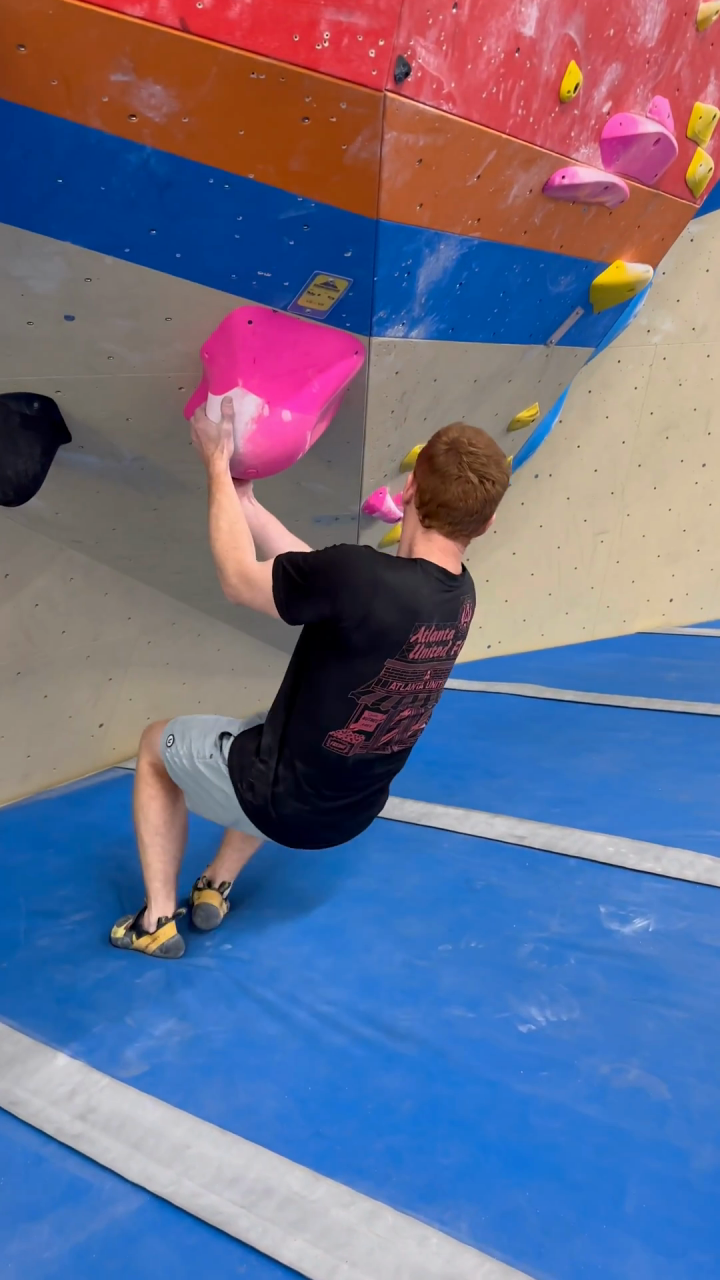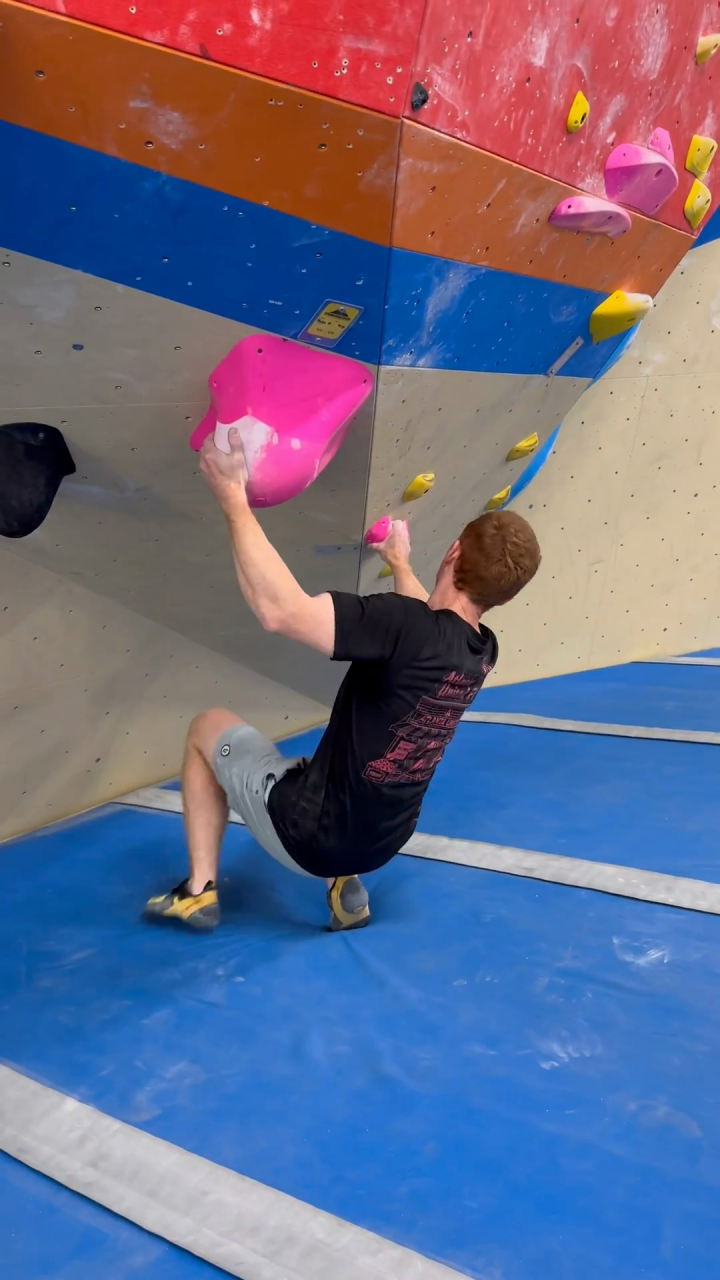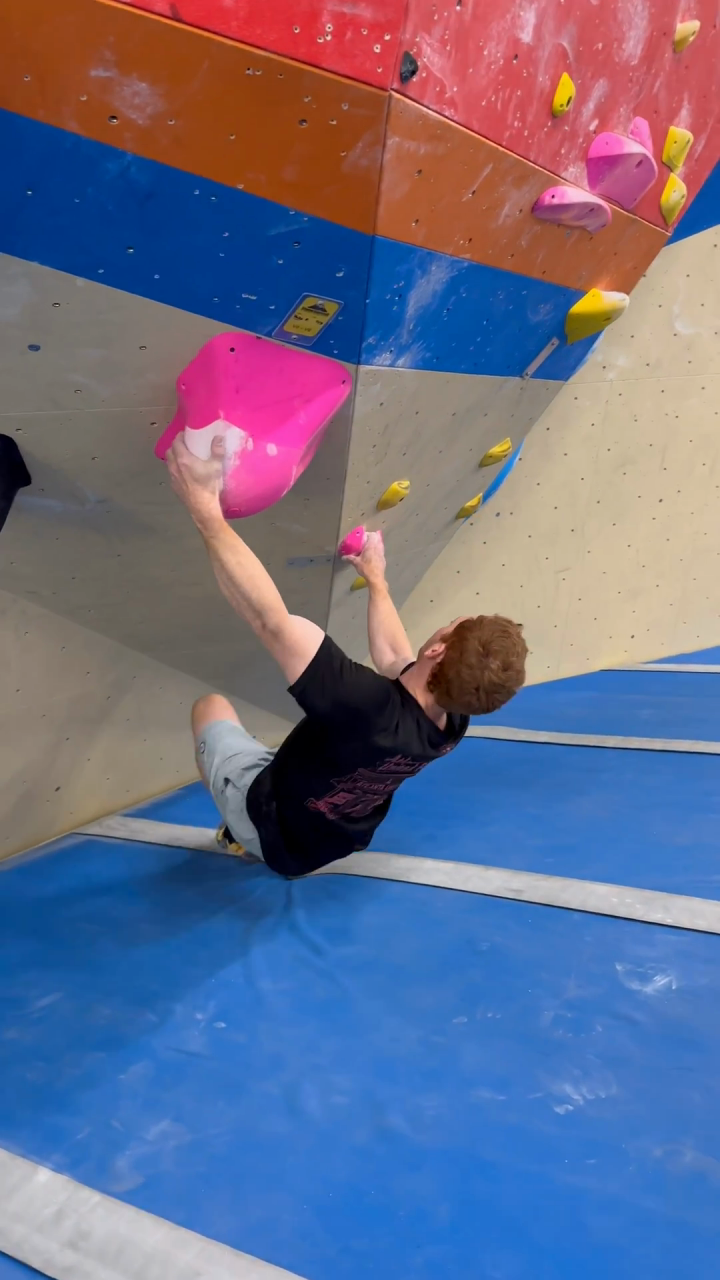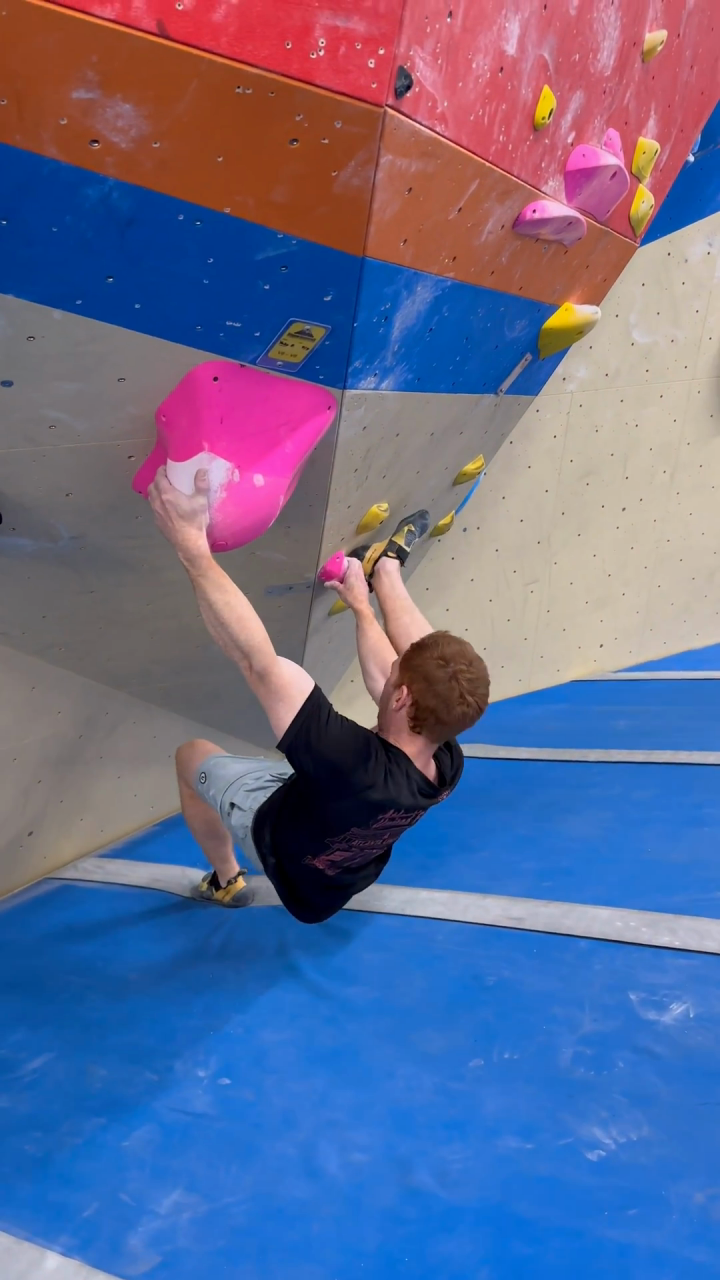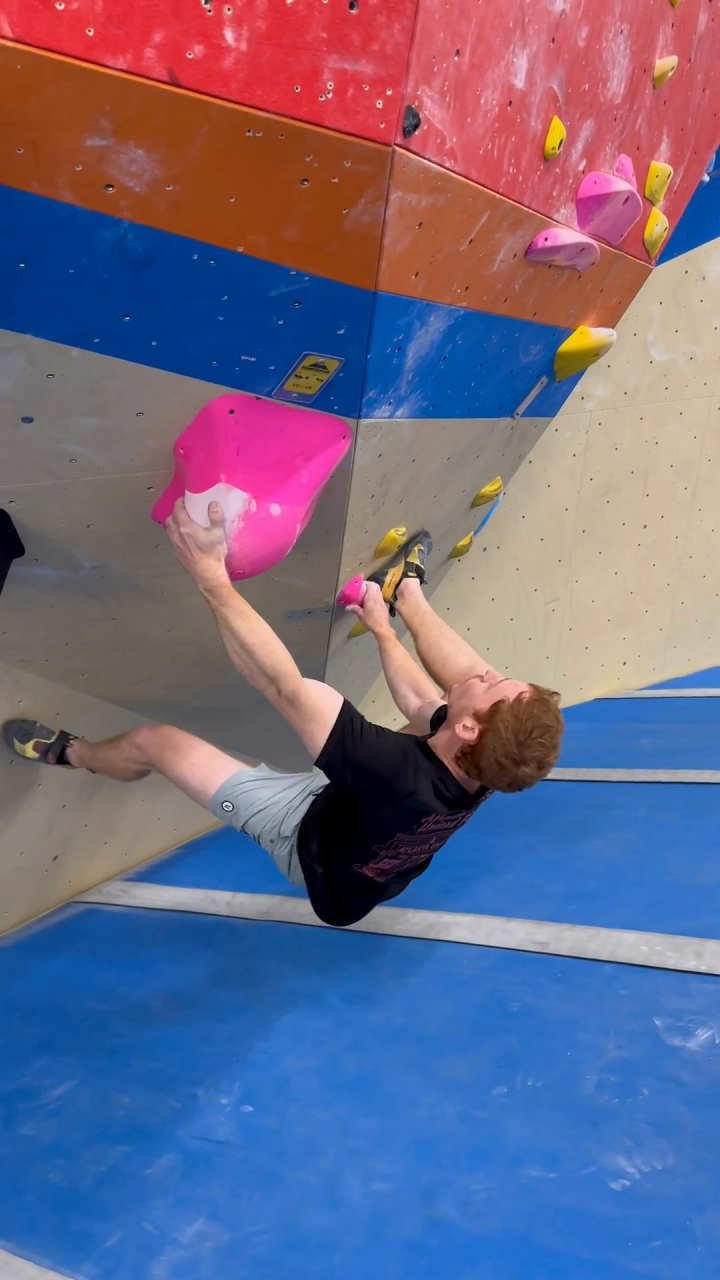
dt=1s
person 1, frame 1
left shoulder: (360, 576)
right shoulder: (460, 594)
left elbow: (240, 580)
left wrist: (217, 466)
right wrist: (245, 503)
left hip: (280, 800)
right hip: (353, 810)
left knee: (157, 743)
left ankle: (157, 921)
right ankle: (216, 886)
person 1, frame 2
left shoulder: (402, 625)
right shoulder: (481, 652)
left elbow: (279, 610)
left wrist: (234, 497)
right wrist: (399, 564)
left hip: (308, 833)
right hip: (380, 840)
left knee: (209, 727)
left ankle: (200, 892)
right ankle: (348, 887)
person 1, frame 3
left shoulder: (367, 705)
right shoulder: (452, 725)
left elbow: (271, 620)
right elbow: (394, 658)
left wrist: (205, 509)
right wrist: (376, 579)
left hip: (274, 832)
right hip: (334, 839)
left knee: (211, 709)
left ankle: (240, 841)
person 1, frame 4
left shoulder: (348, 760)
right shoulder: (447, 767)
left elbow: (259, 663)
right elbow: (385, 683)
left wrist: (192, 547)
right wrist: (360, 608)
left hip: (278, 834)
left knee: (192, 754)
right knee: (440, 661)
left ankle: (226, 881)
right ankle: (385, 569)
person 1, frame 5
left shoulder: (394, 773)
right shoulder: (491, 769)
left elbow: (286, 687)
right elbow: (422, 702)
left wrist: (211, 578)
right wrist: (380, 630)
left hip: (308, 842)
right hip: (364, 824)
left knee: (152, 741)
right knee: (476, 683)
left ankle: (75, 754)
right ankle: (405, 591)
